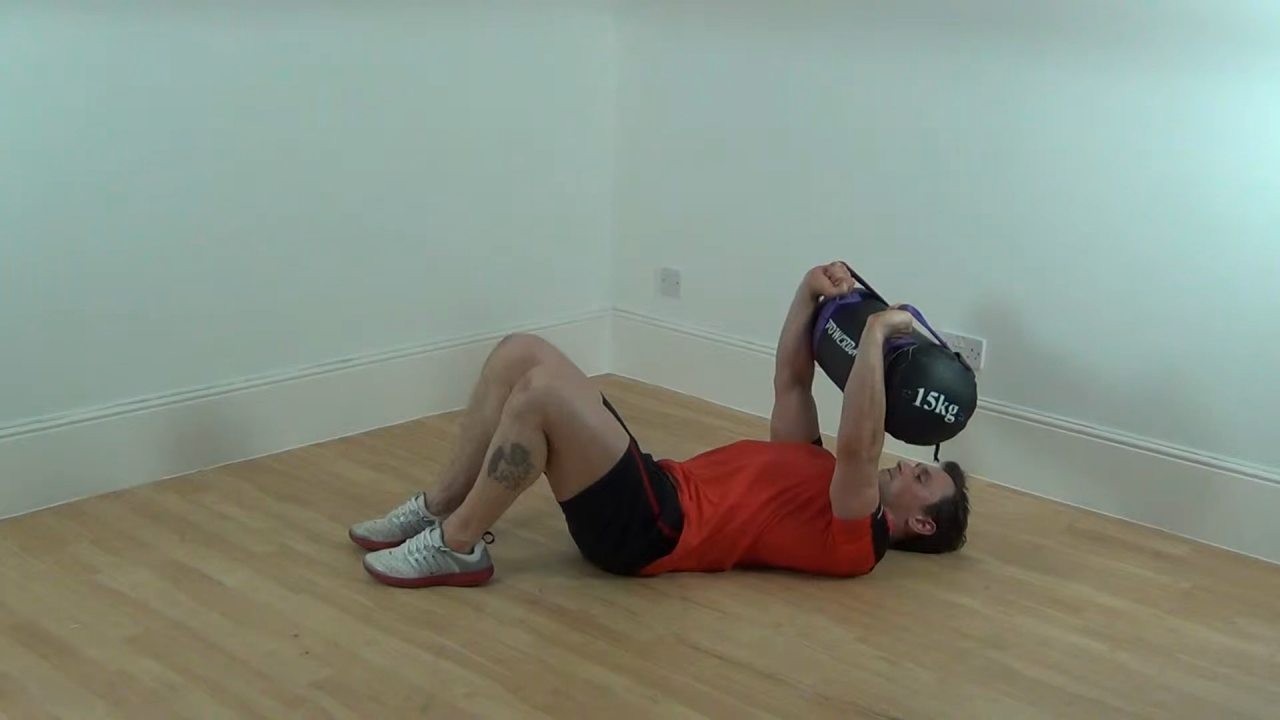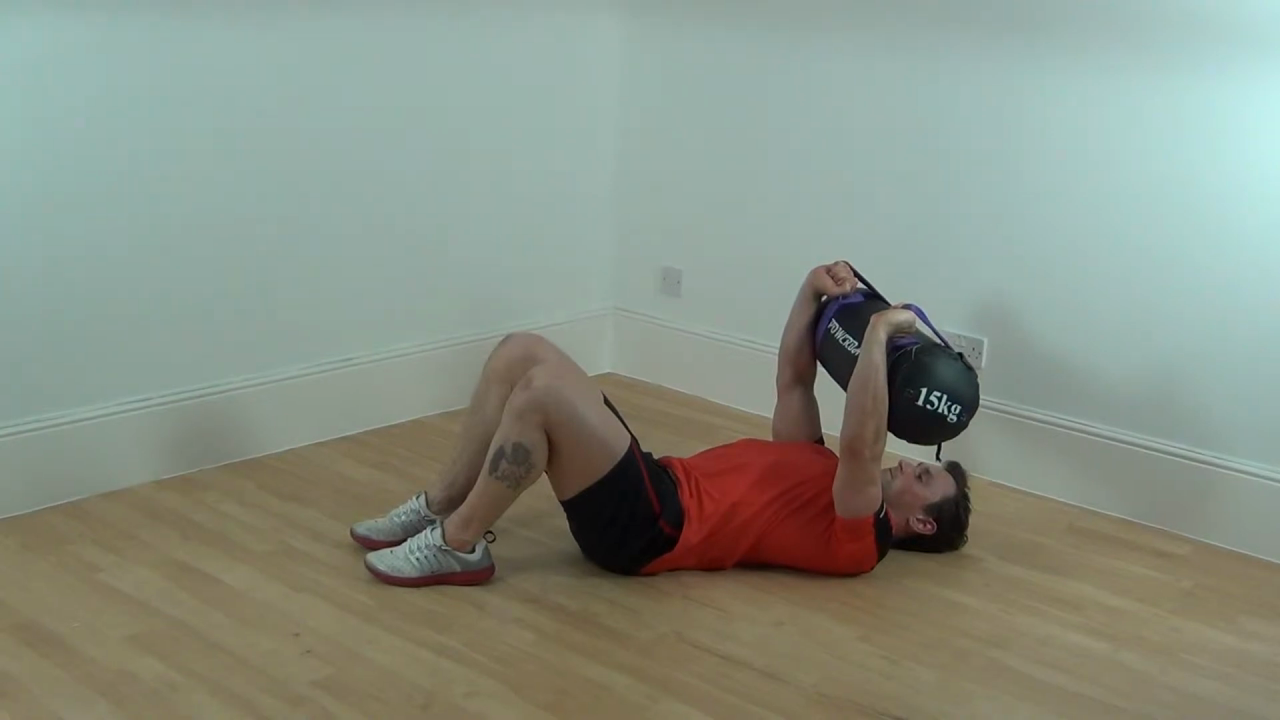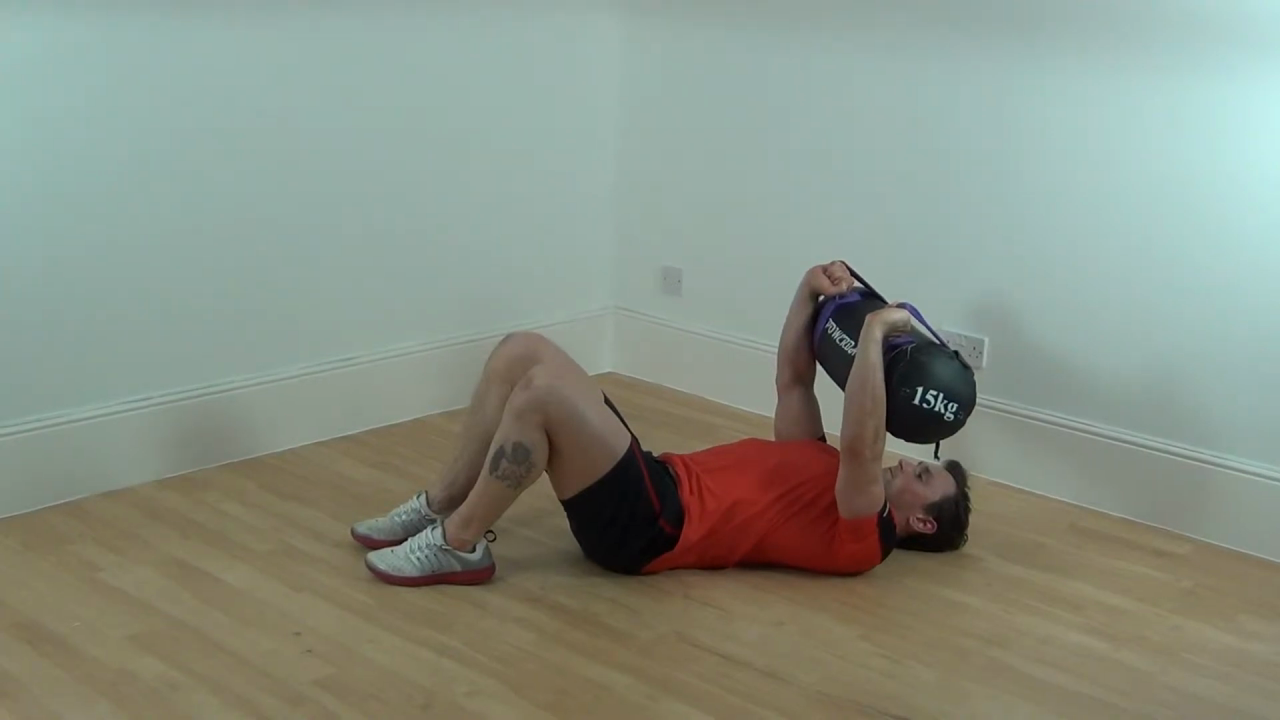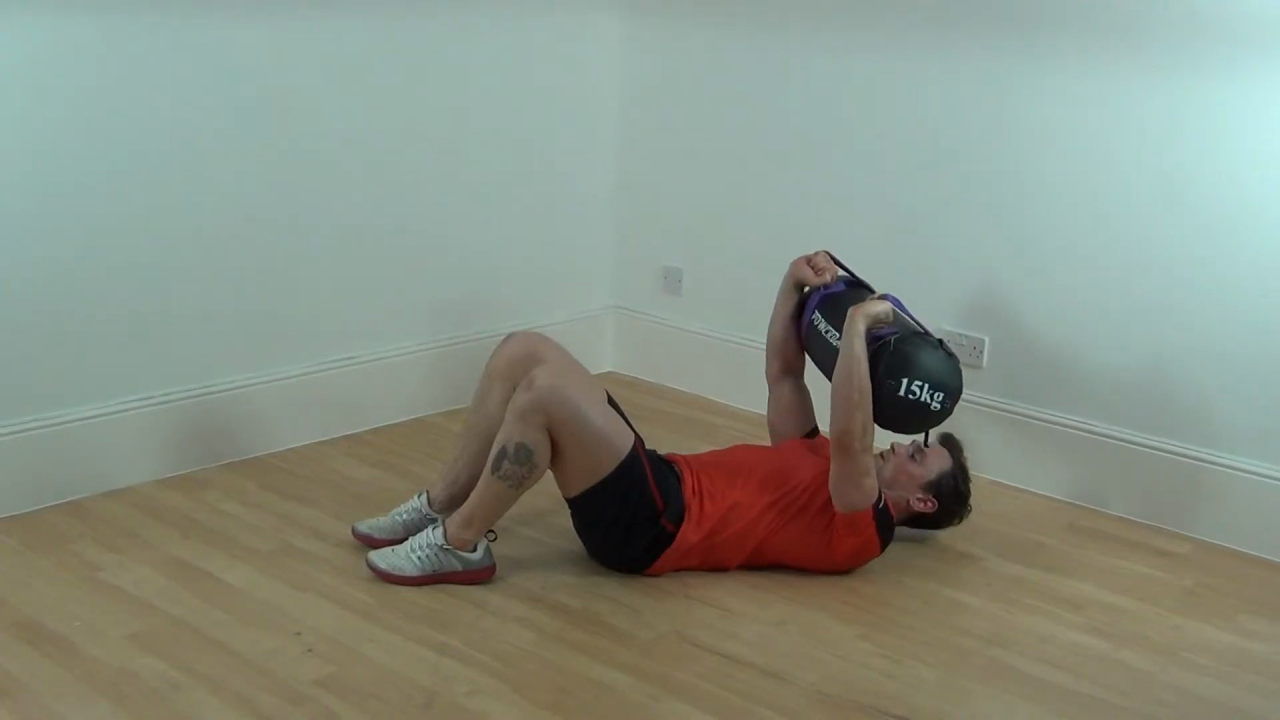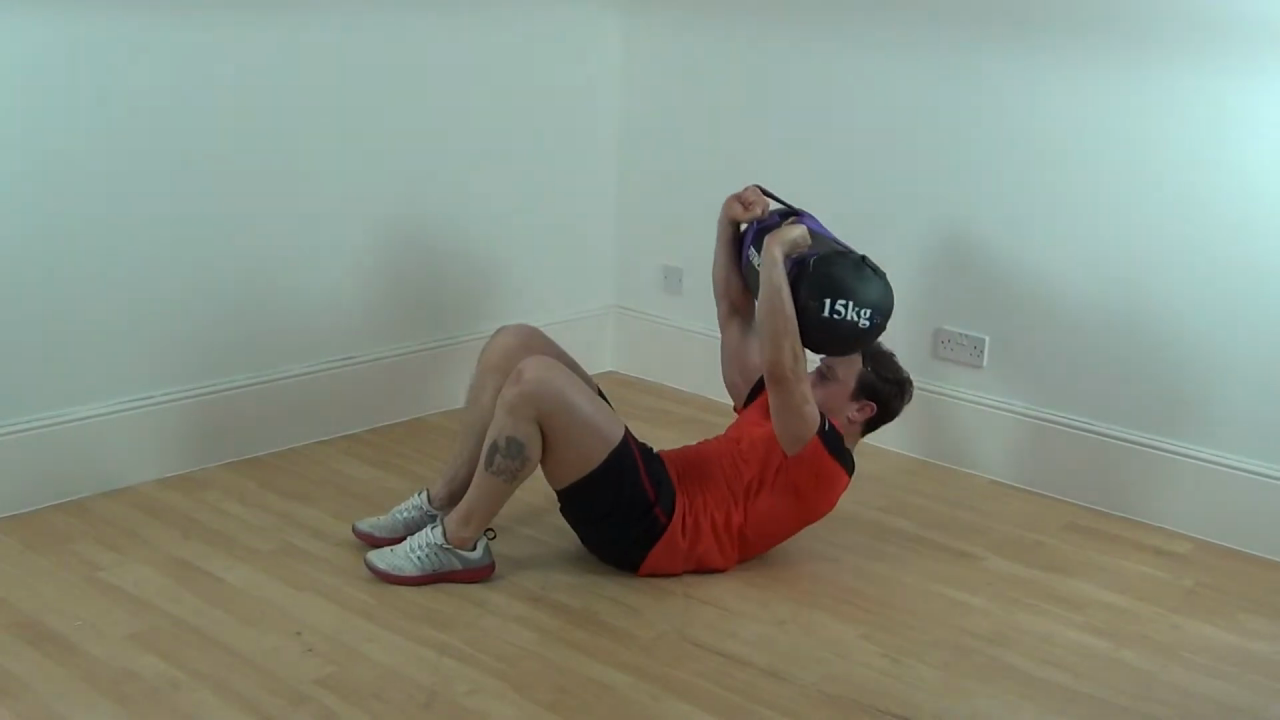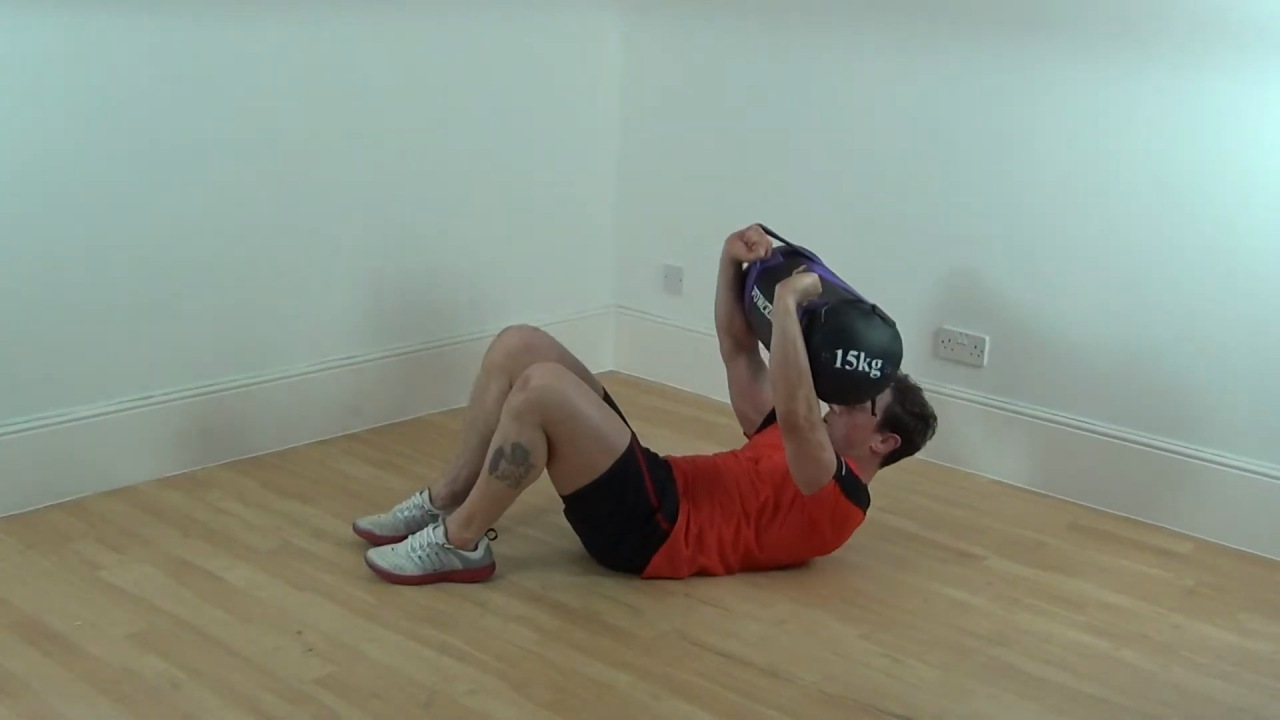
dt=0.7s
person 1, frame 1
left shoulder: (855, 539)
right shoulder: (821, 474)
left elbow: (859, 447)
right elbow: (791, 381)
left wrist: (874, 336)
right wrist: (810, 291)
left hip: (647, 528)
right hip: (649, 488)
left knee: (540, 389)
right knee: (519, 352)
left ankle: (457, 545)
right ankle: (437, 507)
person 1, frame 2
left shoulder: (857, 538)
right shoulder: (823, 474)
left elbow: (860, 445)
right elbow: (793, 382)
left wrist: (878, 335)
right wrist: (813, 289)
left hip: (649, 527)
right hip: (653, 484)
left knee: (542, 390)
right knee: (521, 351)
left ankle: (458, 545)
right ankle: (439, 506)
person 1, frame 3
left shoulder: (859, 536)
right shoulder: (823, 471)
left elbow: (861, 445)
right elbow: (792, 381)
left wrist: (874, 334)
right wrist: (811, 289)
left hip: (649, 526)
right hip: (650, 485)
left knee: (542, 389)
right knee: (522, 351)
left ankle: (458, 545)
right ankle: (439, 505)
person 1, frame 4
left shoulder: (858, 530)
right shoulder: (819, 465)
left elbow: (850, 435)
right elbow: (783, 374)
left wrist: (858, 326)
right wrist: (795, 282)
left hip: (650, 526)
right hip: (655, 484)
left knee: (544, 390)
right knee: (523, 350)
left ankle: (459, 545)
right ankle: (440, 505)
person 1, frame 5
left shoulder: (821, 461)
right shoulder: (781, 414)
left elbow: (782, 365)
right elbow: (736, 318)
left wrist: (775, 253)
right wrist: (730, 225)
left hip: (649, 524)
right hip: (639, 490)
left knee: (532, 381)
right knee: (513, 344)
left ankle: (457, 543)
right ankle: (440, 504)
person 1, frame 6
left shoulder: (839, 500)
right shoulder: (794, 444)
left elbow: (796, 412)
right elbow: (738, 352)
left wrist: (787, 302)
right wrist: (731, 262)
left hip: (650, 529)
right hip: (648, 488)
left knee: (540, 386)
right knee: (518, 345)
left ankle: (459, 544)
right ankle: (444, 501)
